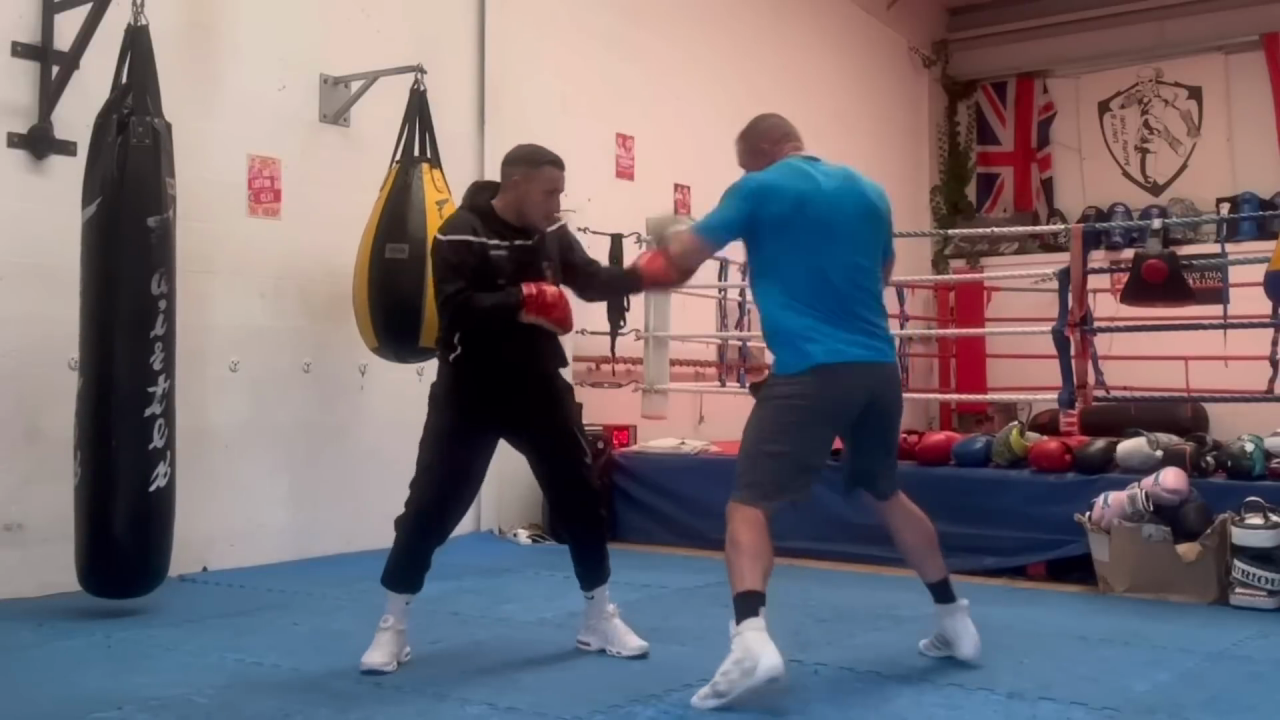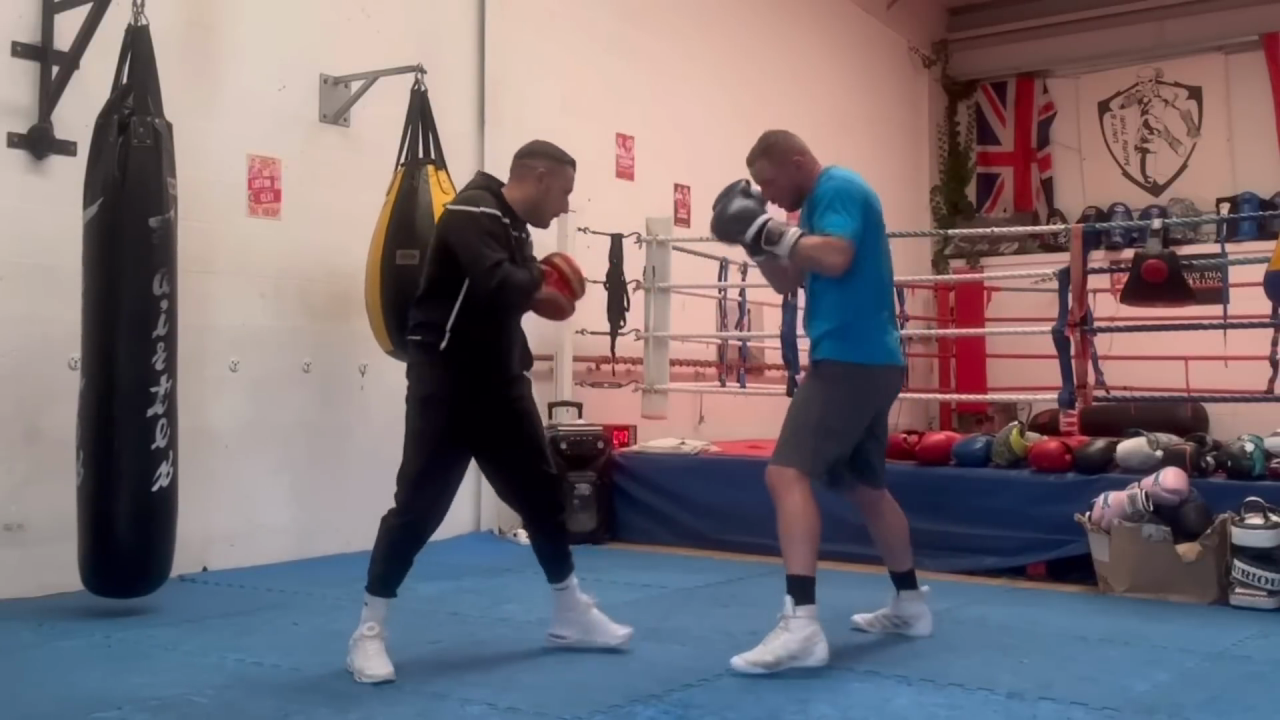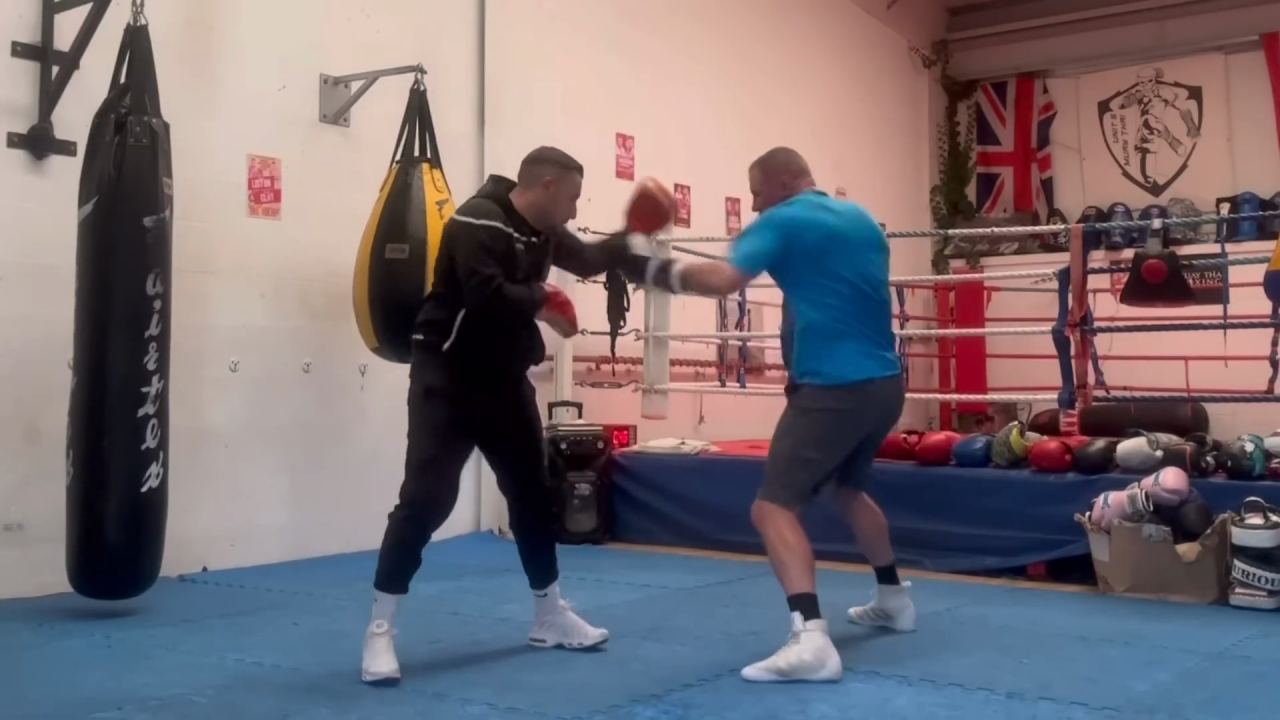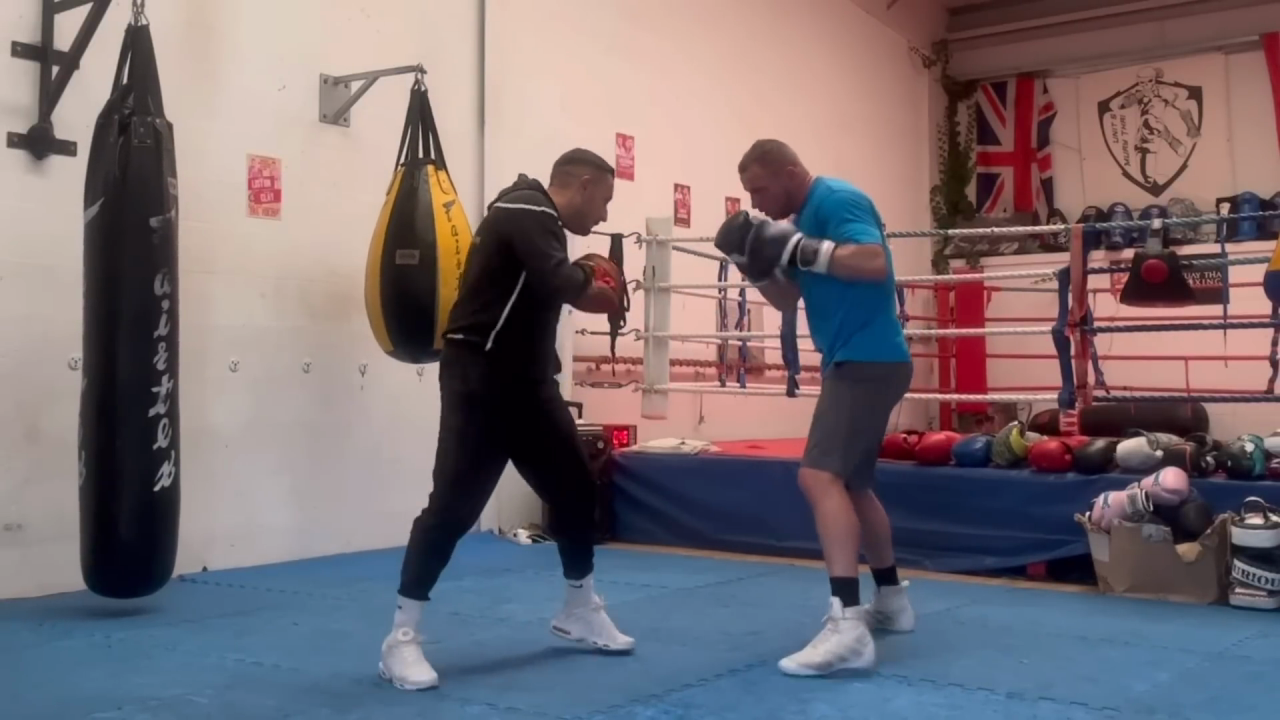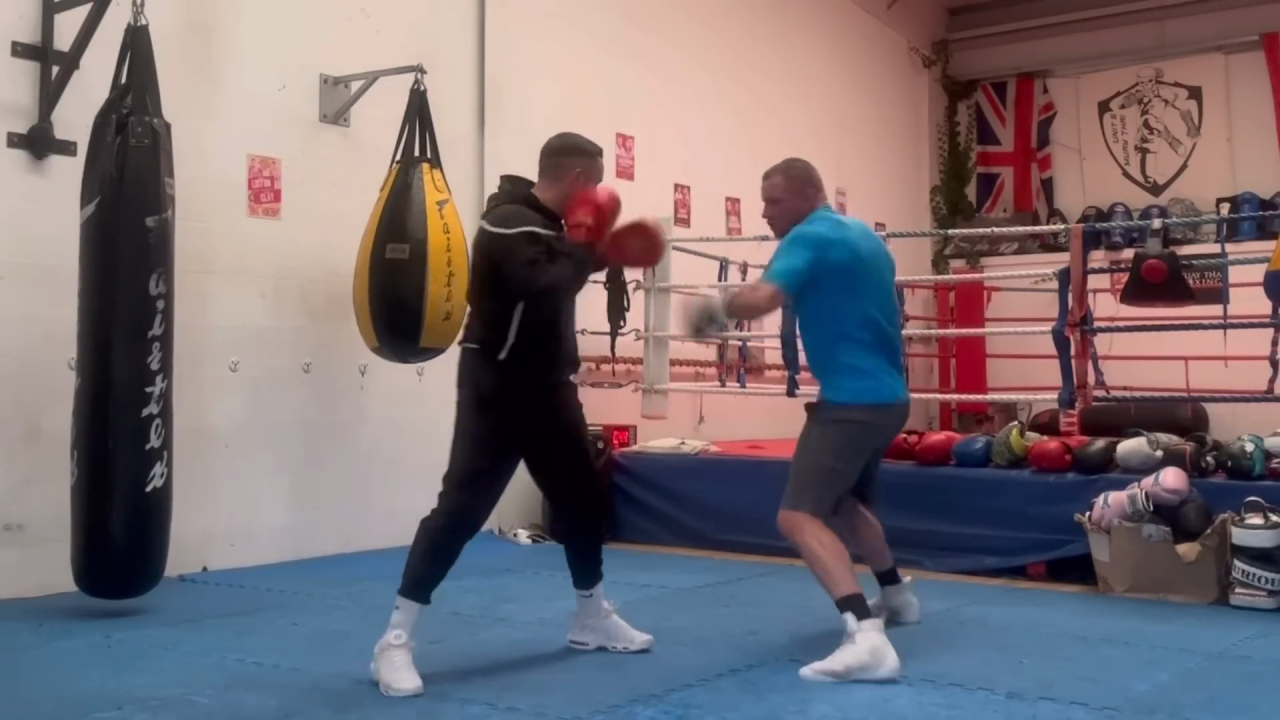
dt=1s
person 1, frame 1
left shoulder: (759, 189)
right shoulder: (868, 192)
left elbow: (686, 256)
left wrist: (652, 263)
left hip: (809, 372)
right hip: (878, 366)
left knee: (748, 505)
right knee: (885, 493)
left ankle: (751, 640)
right ankle: (954, 620)
person 1, frame 2
left shoulder: (840, 188)
right shoulder: (819, 202)
left elbow: (834, 258)
right elbow: (787, 281)
left wrist: (768, 226)
right wrist: (754, 234)
left hip: (850, 359)
right hip: (868, 361)
left knee: (787, 474)
right knee: (866, 485)
left ankle: (800, 625)
right ankle: (910, 603)
person 1, frame 3
left shoulder: (787, 221)
right shoulder: (861, 221)
left elbow: (725, 280)
left wrist: (659, 268)
left hip: (830, 387)
right hip: (885, 384)
left knee: (772, 508)
right knee: (849, 488)
left ankle: (811, 639)
right ankle: (893, 599)
person 1, frame 4
left shoulder: (837, 200)
right shoulder: (800, 217)
left elbow: (874, 262)
right elbow: (786, 297)
left wrist: (799, 250)
right wrist: (754, 260)
left hip: (869, 362)
right hip: (853, 363)
left knee: (820, 478)
right knee: (851, 483)
left ankle: (845, 626)
right ankle: (891, 600)
person 1, frame 5
left shoulder: (810, 240)
right shoulder: (866, 239)
left elbow: (761, 300)
left wrist: (712, 310)
left hip: (851, 403)
right hip: (889, 398)
left knee: (798, 517)
right knee: (842, 500)
left ankle: (867, 637)
right ankle: (896, 597)
person 2, frame 1
left shoulder: (550, 231)
right shoulder: (459, 236)
left elbow: (591, 280)
right elbow: (459, 310)
left wrist: (642, 274)
right wrist: (521, 303)
left hip: (538, 384)
right hip: (469, 390)
left knee: (580, 497)
right knee: (431, 506)
left ankle: (599, 618)
right ankle: (392, 628)
person 2, frame 2
left shoulder: (513, 226)
right shoulder: (472, 213)
right elbow: (495, 285)
left wrist: (543, 284)
right wrist: (540, 284)
left hip: (501, 378)
right hip: (446, 380)
left knee: (541, 490)
right knee: (419, 504)
left ankle: (571, 612)
right ankle: (369, 632)
person 2, frame 3
left shoulder: (535, 231)
right shoulder: (477, 223)
left elbow: (584, 259)
right elbow: (488, 296)
left wrist: (631, 242)
right wrist: (542, 299)
left hip: (505, 380)
right hip: (448, 377)
left knee: (533, 494)
right knee: (425, 499)
left ankle: (549, 616)
right ankle: (379, 630)
person 2, frame 4
left shoulder: (543, 223)
right shoulder: (523, 214)
right elbow: (555, 283)
left wrist: (586, 280)
right wrist: (589, 282)
left hip: (526, 378)
right hip: (479, 377)
left knee: (575, 486)
right knee: (455, 503)
left ankle: (581, 609)
right ankle: (402, 637)
person 2, frame 5
left shoulder: (552, 223)
right shoulder: (510, 225)
left elbow: (564, 273)
right elbow: (546, 292)
left wrist: (591, 248)
right wrist: (581, 246)
left hip: (548, 385)
right hip: (497, 385)
left knee: (584, 498)
right knee: (461, 507)
left ankle: (592, 617)
right ankle: (396, 639)
